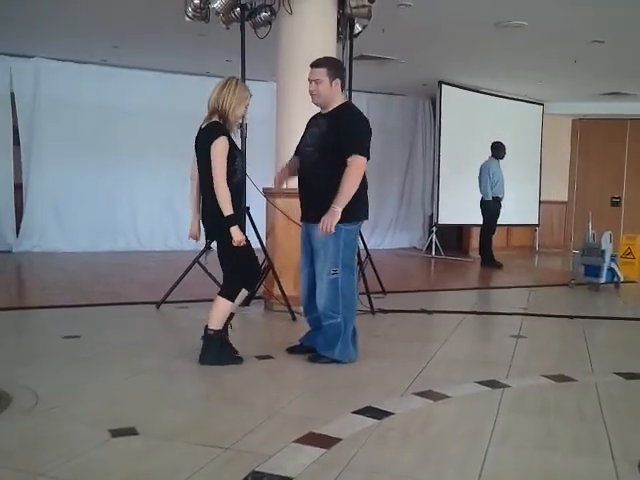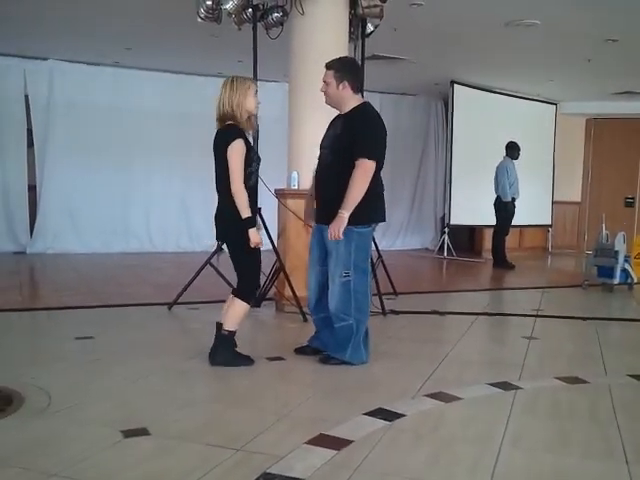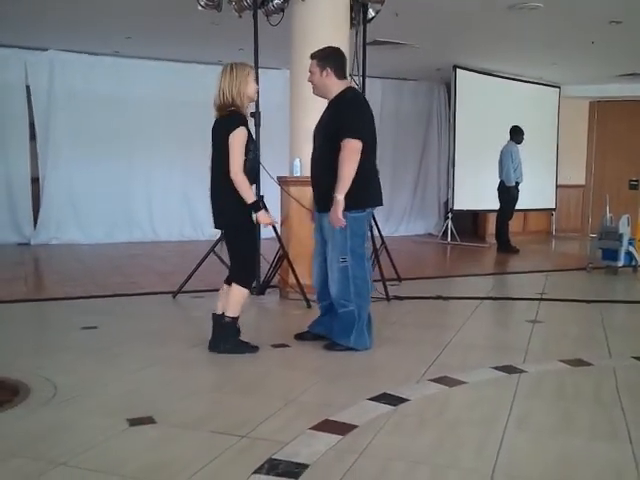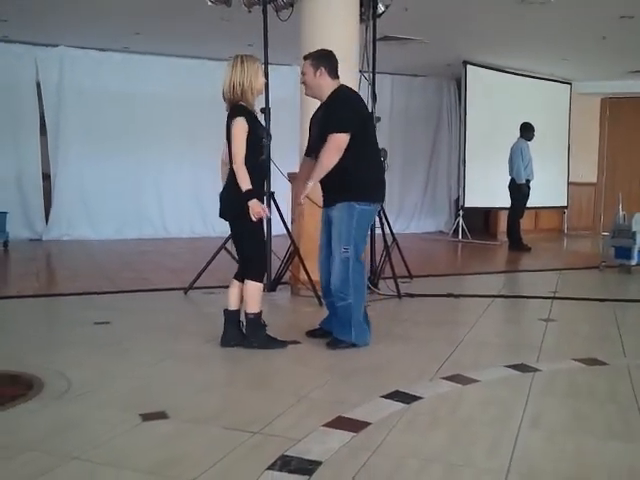
dt=0.5s
person 1, frame 1
left shoulder: (352, 119)
right shoulder: (315, 121)
left elbow: (356, 166)
right elbow: (302, 160)
left wrist: (336, 210)
right wrist: (287, 171)
left hip: (338, 217)
right hip: (312, 215)
left knee: (333, 281)
right knee: (311, 281)
left ankle: (338, 347)
right ankle: (317, 337)
person 1, frame 2
left shoulder: (367, 120)
right shoulder: (338, 121)
left elbow: (365, 170)
left wrist: (343, 215)
right wrist: (313, 201)
left hip: (352, 220)
right hip: (327, 217)
left knee: (346, 284)
right knee: (319, 281)
left ankle: (350, 349)
right ankle: (324, 338)
person 1, frame 3
left shoulder: (351, 104)
right shoulder: (335, 106)
left elbow: (351, 151)
left wrist: (340, 197)
right wrist: (323, 201)
left hip: (349, 204)
right hip: (327, 203)
left knee: (346, 268)
right knee: (325, 268)
left ankle: (354, 335)
right ankle: (328, 324)
person 1, frame 4
left shoulder: (345, 100)
right shoulder: (322, 112)
left elbow: (336, 146)
right elbow: (311, 158)
left wrist: (310, 182)
right wrist: (299, 194)
left hip: (357, 195)
right hip: (335, 196)
left knee: (345, 259)
right knee: (329, 262)
left ankle: (352, 330)
right ankle: (335, 323)
person 2, frame 1
left shoulder: (204, 131)
right shoulder: (219, 133)
left elbow: (196, 179)
right elbow: (220, 183)
left wrist: (196, 218)
right wrist: (233, 223)
left hip: (215, 217)
right hip: (224, 218)
left knee: (250, 272)
right knee: (235, 280)
left ankle: (217, 333)
right ankle: (212, 346)
person 2, frame 2
left shoulder: (225, 132)
right shoulder: (235, 135)
right elbow: (237, 185)
right wrist: (251, 225)
left hip: (232, 219)
right hip: (236, 221)
left knee: (247, 282)
right knee: (249, 284)
left ankle: (223, 344)
right ankle: (224, 348)
person 2, frame 3
left shoulder: (223, 120)
right shoulder: (236, 121)
right elbow: (236, 172)
right wrist: (258, 206)
left hip: (226, 205)
right hip: (235, 207)
left knee: (239, 269)
right knee: (247, 269)
left ankle: (220, 333)
right ankle: (227, 335)
person 2, frame 4
left shoulder: (238, 111)
right shoulder: (242, 113)
right elbow: (238, 160)
right wrist: (251, 197)
left hip: (235, 198)
right hip: (243, 199)
left knee: (247, 264)
right knee: (256, 263)
left ankle: (232, 329)
right ankle: (255, 331)
person 3, frame 1
left shoulder: (496, 164)
right shoulder: (488, 165)
right elbow: (485, 185)
right wrist: (489, 202)
left hip: (495, 201)
right hip: (490, 201)
left knee: (489, 231)
right knee: (487, 231)
left ankle: (488, 258)
right ankle: (487, 260)
person 3, frame 2
left shoulder: (510, 164)
right shoulder: (505, 165)
right elbow: (503, 185)
right wrist: (508, 203)
left hip: (507, 202)
right hip: (504, 202)
left knee: (502, 231)
right knee: (501, 231)
left ankle: (500, 259)
right ankle: (499, 261)
person 3, frame 3
left shoulder: (513, 148)
right shoulder: (509, 149)
right elbow: (507, 170)
right wrist: (512, 187)
left hip: (510, 186)
right hip: (508, 187)
left knee: (505, 216)
right knee: (505, 216)
left ankle: (503, 244)
right ankle: (503, 245)
person 3, frame 4
left shoulder: (524, 145)
right shoulder: (519, 146)
right elbow: (518, 167)
left wrist: (524, 184)
right wrist: (522, 184)
left hip: (522, 184)
right hip: (519, 184)
left knee: (516, 213)
right knee: (516, 214)
left ankle: (515, 242)
right ankle: (515, 243)
